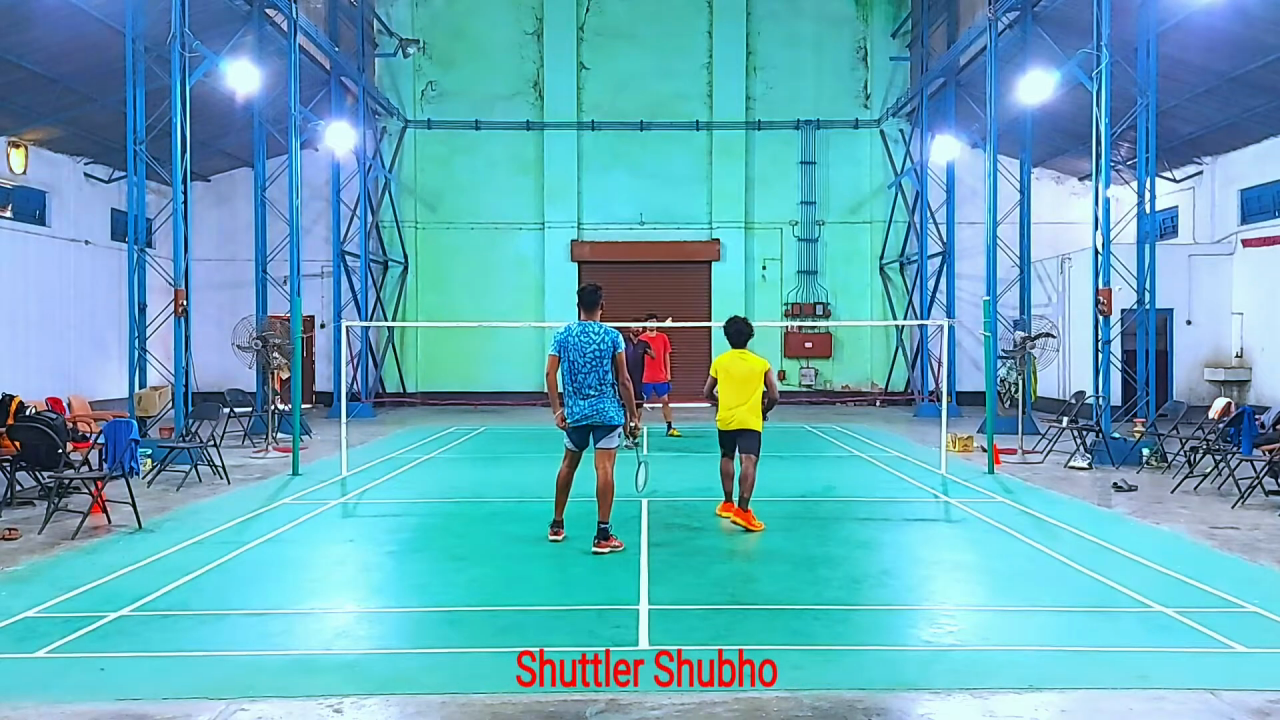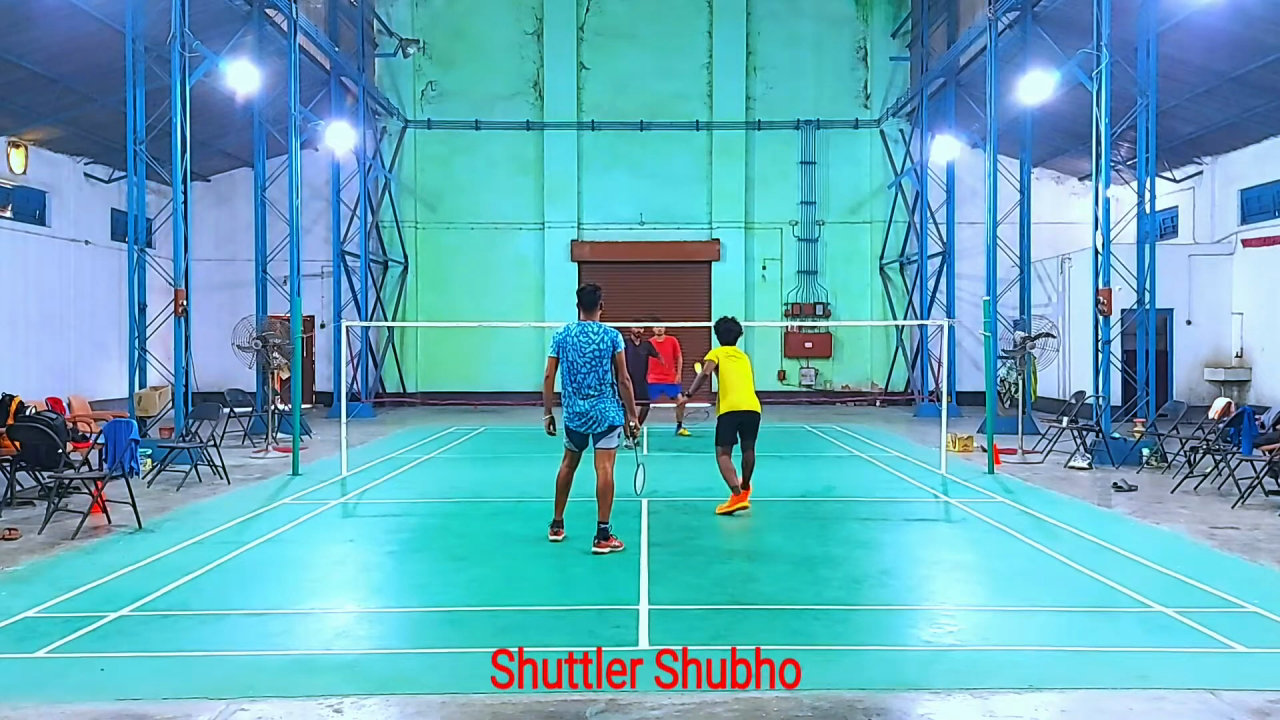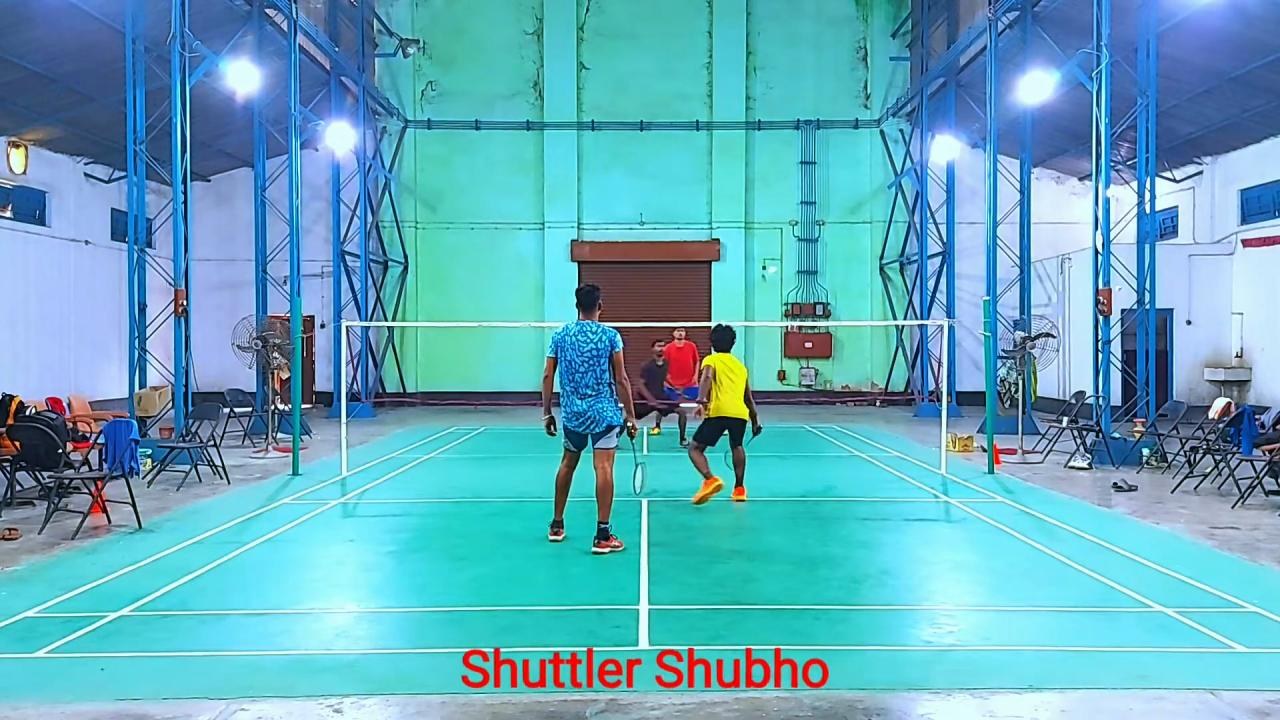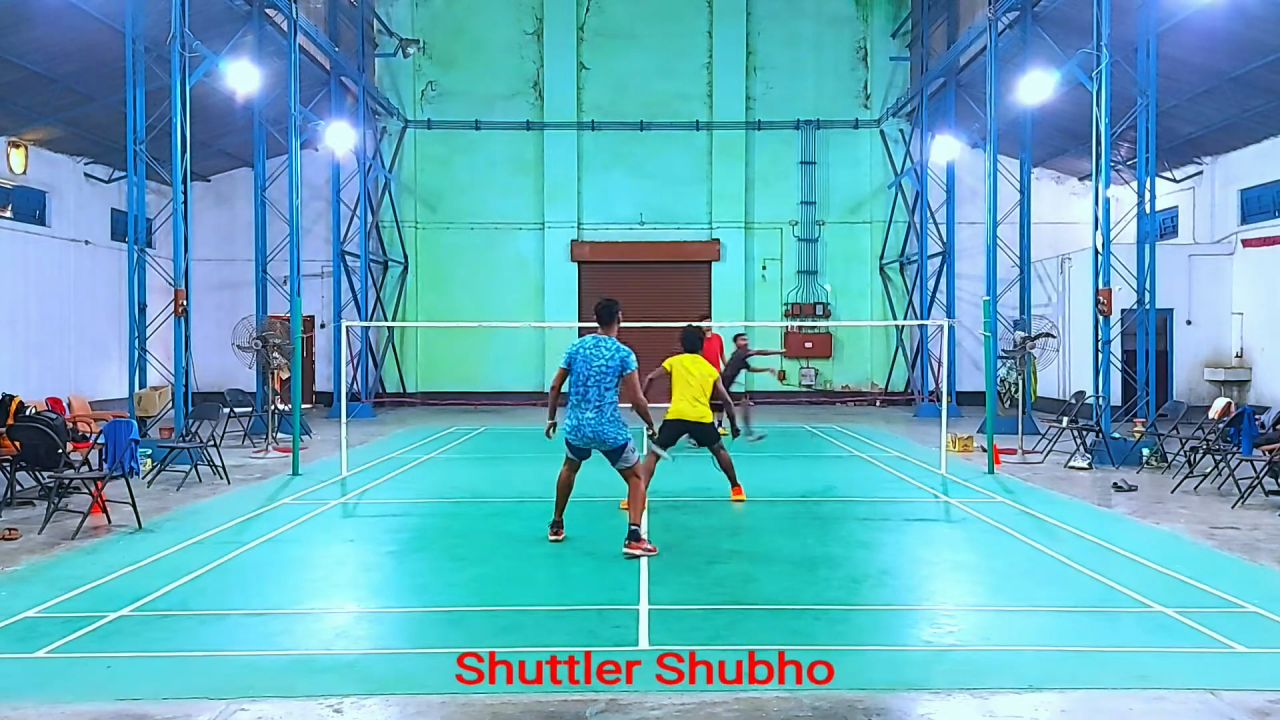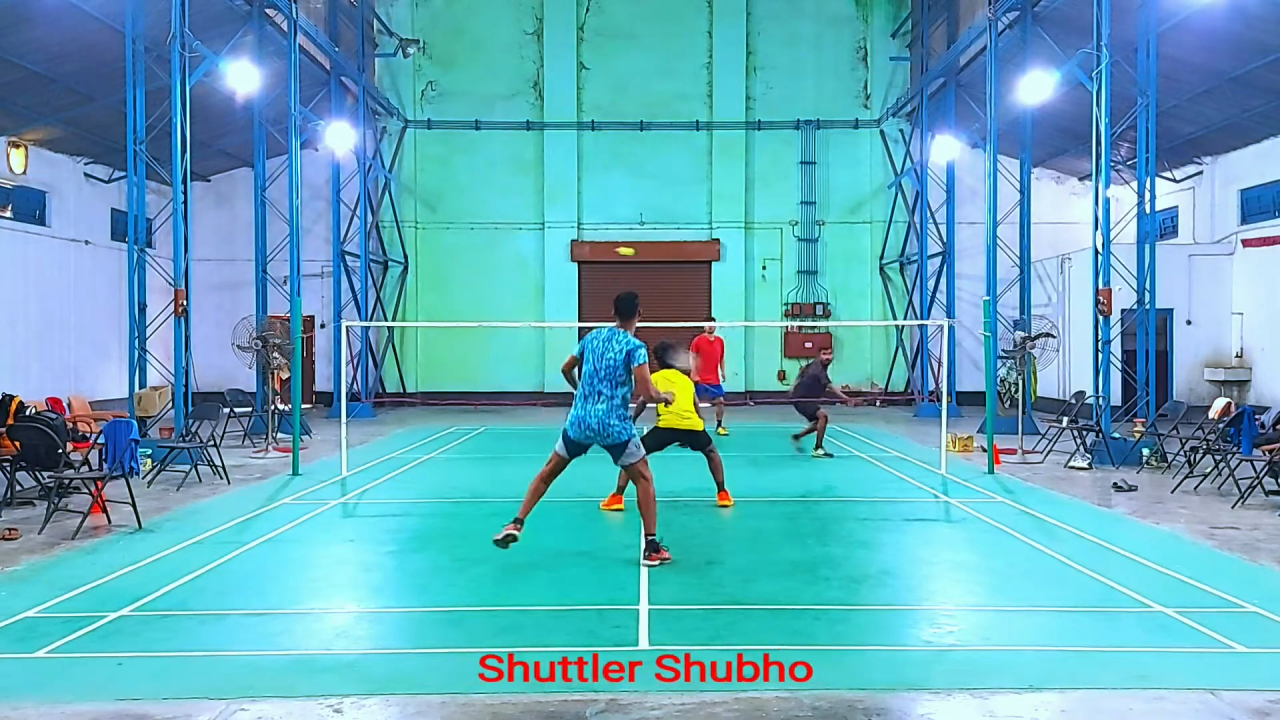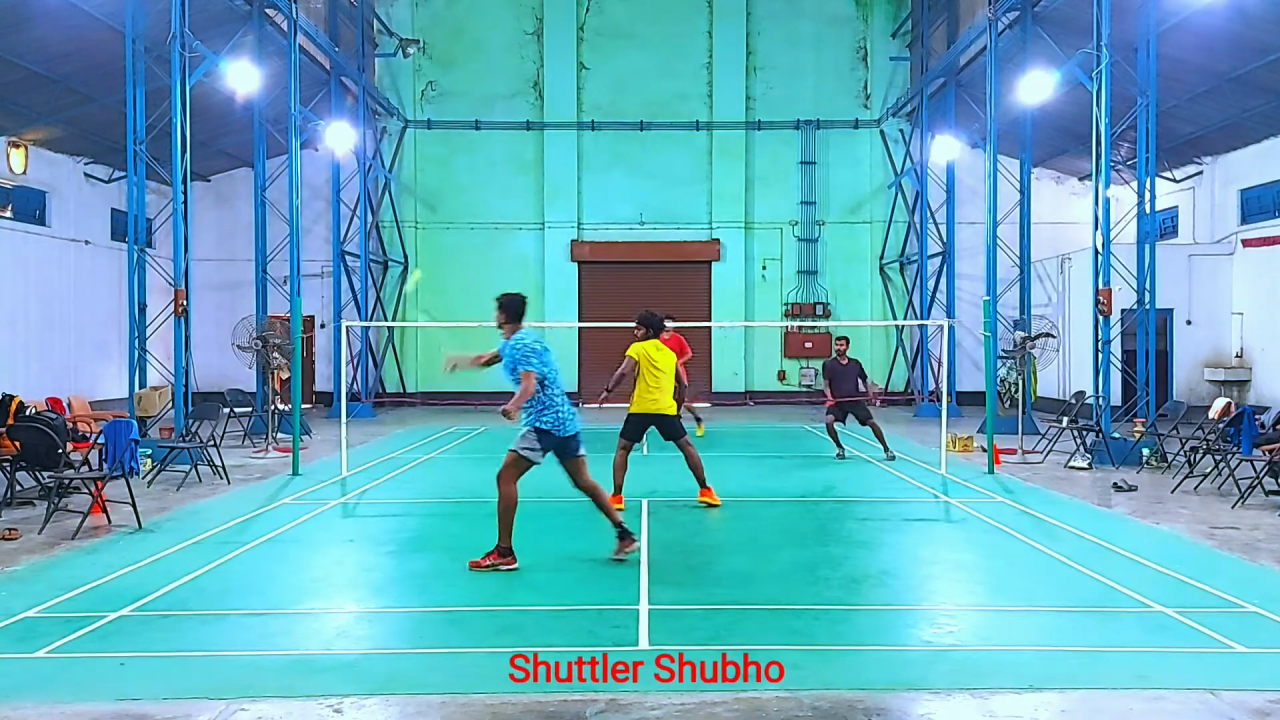
dt=0.4s
person 1, frame 1
left shoulder: (562, 335)
right shoulder: (613, 336)
left elbow: (550, 374)
right elbow: (623, 380)
left wrist: (557, 411)
right wrist: (632, 416)
left hip: (574, 414)
right hip: (607, 412)
left knee: (568, 465)
right knee: (604, 470)
left ankle: (557, 525)
right ankle: (602, 535)
person 1, frame 2
left shoulder: (561, 335)
right shoulder: (612, 336)
left elbow: (549, 377)
right elbow: (623, 380)
left wrist: (548, 413)
right wrist: (632, 415)
left hip: (573, 413)
right hip: (606, 412)
left knee: (568, 465)
right knee: (604, 469)
left ankle: (557, 525)
right ankle: (603, 535)
person 1, frame 3
left shoulder: (560, 335)
right shoulder: (610, 336)
left elbow: (547, 376)
right elbow: (621, 379)
left wrist: (547, 413)
right wrist: (630, 415)
left hip: (572, 413)
right hip: (604, 412)
left knee: (567, 465)
right knee: (603, 470)
left ankle: (557, 525)
right ankle: (603, 535)
person 1, frame 4
left shoulder: (577, 346)
right shoulder: (624, 354)
left elbow: (555, 386)
right elbow: (637, 399)
left wrist: (551, 419)
right wrist: (651, 426)
left hip: (575, 426)
right hip: (609, 429)
left knee: (568, 469)
right knee: (637, 478)
left ankle: (556, 525)
right ankle: (634, 537)
person 1, frame 5
left shoulder: (592, 337)
right shoulder: (635, 347)
left elbow: (567, 369)
right elbow: (647, 392)
right wrist: (665, 397)
left hip: (580, 421)
right hip: (614, 425)
left knee: (548, 472)
right knee: (644, 479)
left ankle: (516, 524)
right ankle: (652, 547)
person 1, frame 6
left shoulder: (520, 345)
right shoulder: (516, 342)
left elbow: (529, 384)
right elbow: (492, 358)
left wrist: (514, 406)
right wrist: (466, 361)
left hip: (546, 422)
right hip: (565, 420)
left knee: (506, 478)
right knee: (583, 481)
left ankle: (504, 553)
right ankle: (624, 535)
person 2, frame 1
left shoulder: (719, 361)
right shoulder: (761, 364)
left elbow: (707, 394)
right elbow: (774, 396)
right wrist: (763, 410)
left hip: (725, 420)
right hip: (749, 421)
left knee: (727, 457)
right knee: (749, 463)
left ankle: (728, 503)
right ankle: (743, 510)
person 2, frame 2
left shoulder: (716, 353)
right shoulder: (745, 358)
left elbow: (705, 373)
left wrist: (688, 395)
left hip: (730, 409)
right hip: (752, 407)
left knee: (723, 454)
right knee: (748, 449)
left ankle: (737, 495)
right ankle: (744, 490)
person 2, frame 3
left shoulder: (711, 360)
right shoulder: (740, 366)
left elbow: (706, 378)
right elbow: (749, 398)
left wrist: (701, 402)
right wrist: (755, 421)
left hip: (719, 413)
right hip: (740, 414)
left knee: (695, 449)
right knee: (737, 447)
left ankle: (710, 480)
right ankle: (739, 488)
person 2, frame 4
left shoulder: (674, 361)
right shoulder: (711, 370)
left elbow: (651, 377)
right elbow: (727, 401)
right wrist: (734, 426)
left hip: (676, 416)
right hip: (702, 418)
left knee: (653, 453)
right knee: (719, 450)
right ankle: (736, 489)
person 2, frame 5
left shoulder: (655, 378)
right shoulder: (687, 380)
left elbow: (644, 399)
right elbow: (698, 411)
left wrist: (631, 420)
left hip: (668, 425)
right hip: (693, 425)
right knee: (712, 453)
left ankle: (617, 497)
right ankle: (723, 494)
person 2, frame 6
left shoulder: (637, 348)
right shoulder: (670, 354)
left elbow: (624, 371)
right elbow: (683, 385)
left wrist: (607, 390)
right wrist: (678, 409)
left hip: (640, 409)
right hip: (666, 409)
left knee: (622, 449)
right knee: (687, 447)
left ankle: (616, 497)
right ankle: (705, 491)
